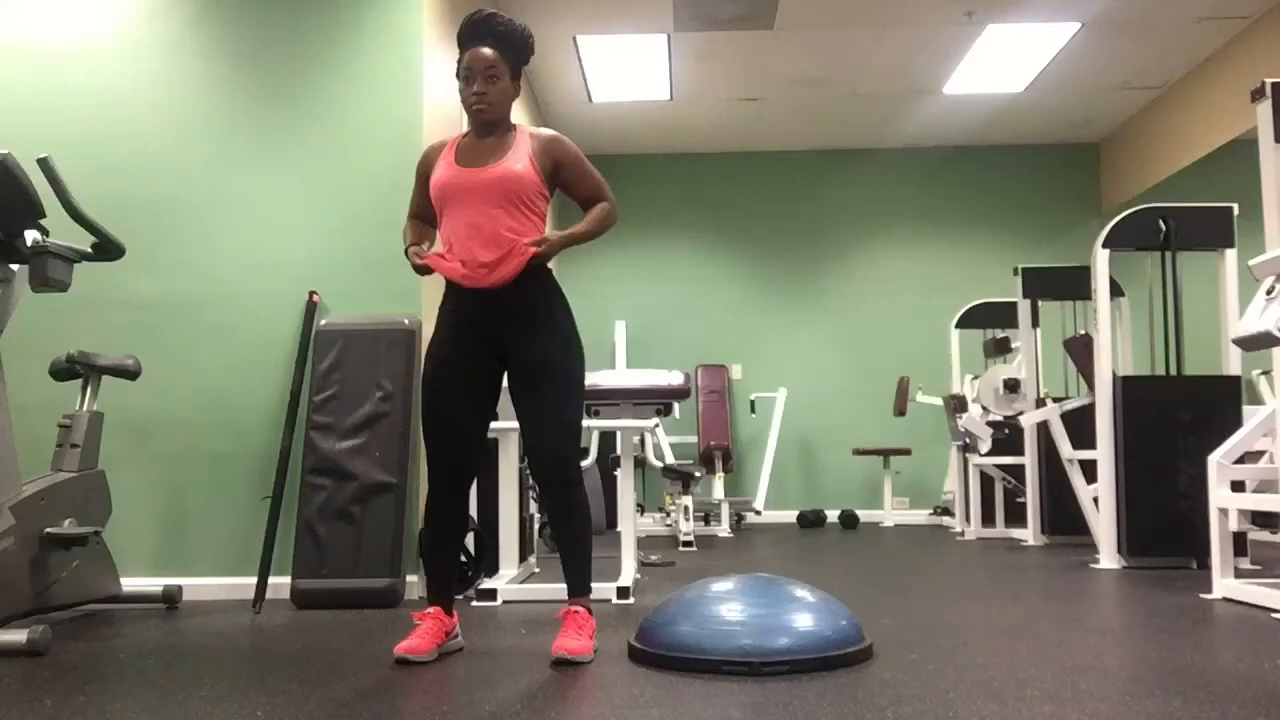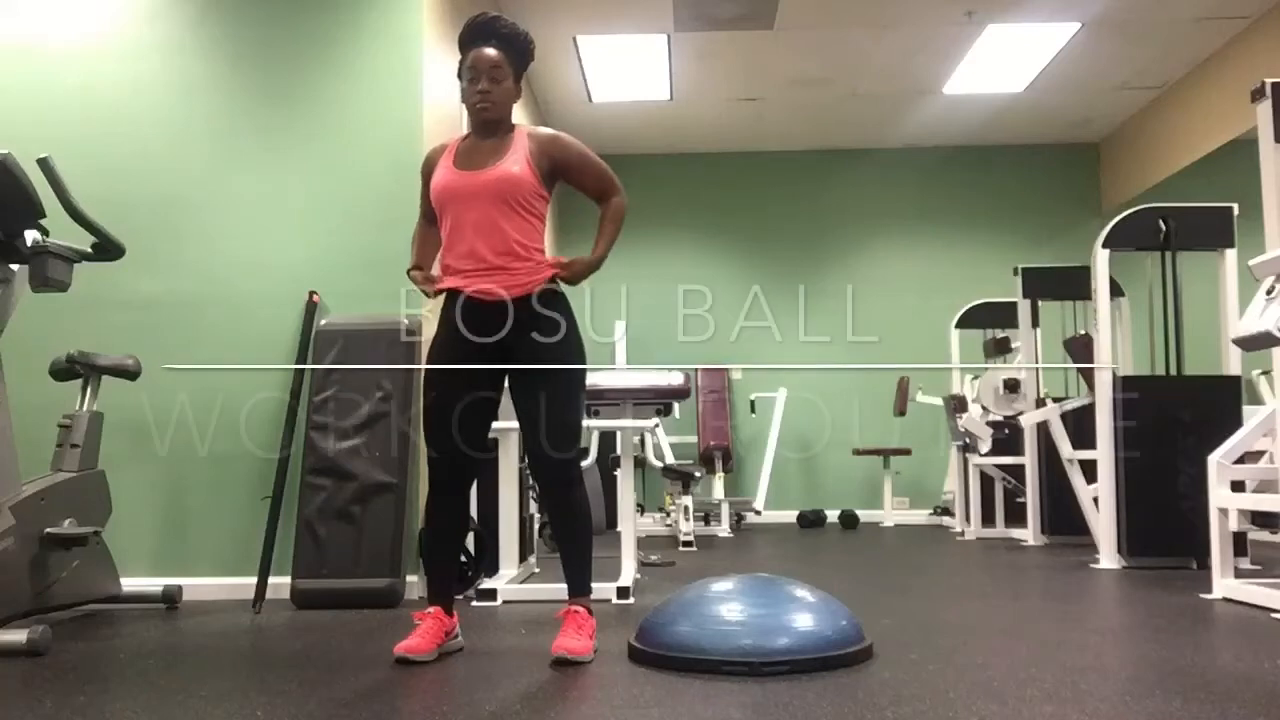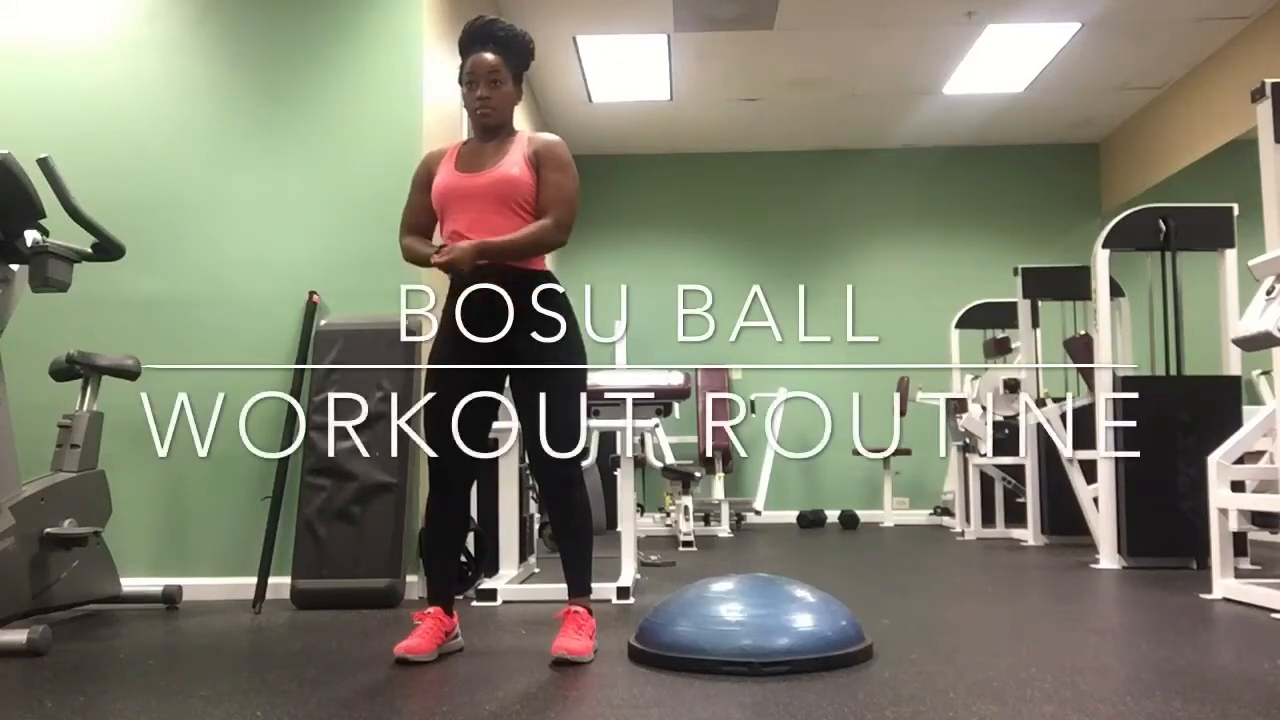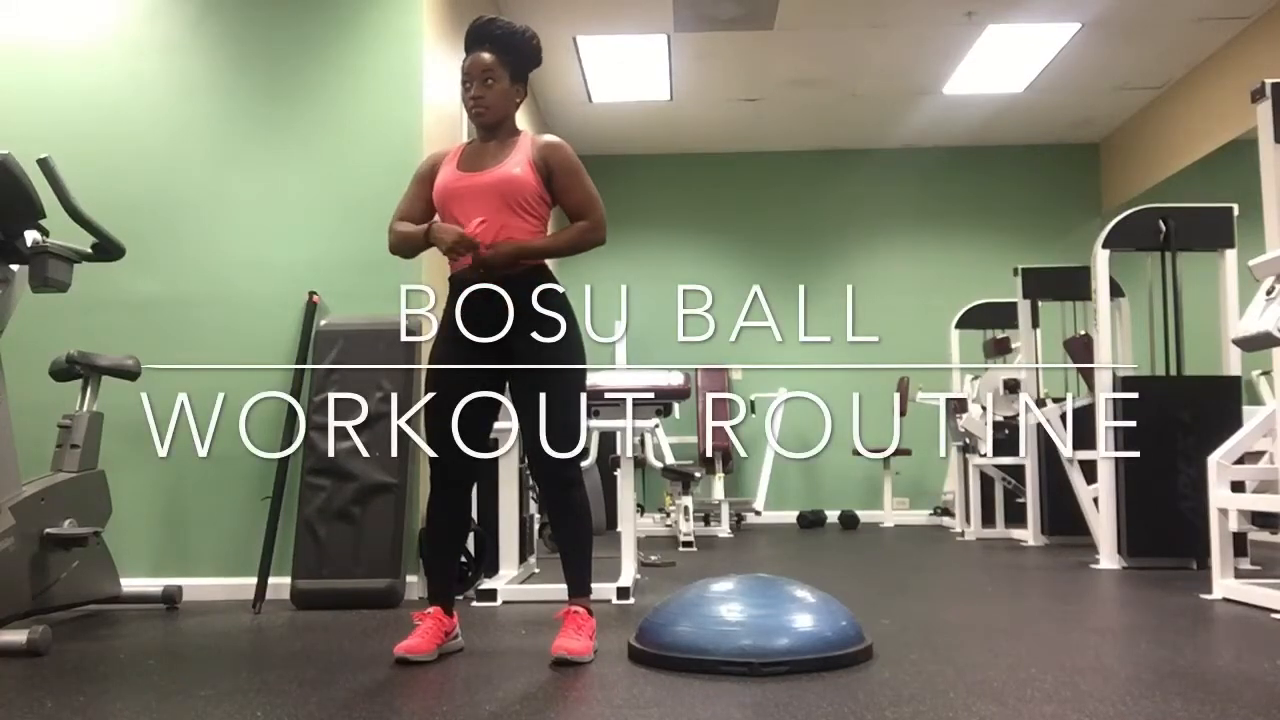
dt=0.7s
person 1, frame 1
left shoulder: (545, 147)
right shoulder: (436, 158)
left elbow: (604, 204)
right elbow: (418, 218)
left wrist: (558, 240)
right wrist: (415, 249)
left hip: (533, 308)
right hip: (461, 314)
left knee: (555, 461)
right knee: (447, 467)
left ankle: (578, 611)
right ankle: (439, 615)
person 1, frame 2
left shoulder: (544, 146)
right shoulder: (437, 160)
left elbow: (614, 194)
left wrist: (594, 258)
right wrist: (420, 265)
left hip: (536, 315)
right hip: (464, 319)
left knee: (555, 463)
right knee: (448, 468)
left ankle: (578, 611)
right ankle: (439, 615)
person 1, frame 3
left shoulder: (545, 149)
right shoulder: (437, 164)
left elbow: (556, 226)
right elbow: (409, 238)
left wrist: (480, 250)
right wrist: (439, 256)
left hip: (535, 307)
right hip: (465, 313)
left knee: (555, 462)
right knee: (448, 465)
left ankle: (578, 611)
right ankle: (439, 615)
person 1, frame 4
left shoulder: (546, 152)
right shoulder: (440, 164)
left elbow: (594, 227)
right elbow: (397, 236)
left wrist: (519, 248)
right wrist: (433, 232)
left hip: (534, 306)
right hip: (465, 312)
left knee: (555, 462)
right knee: (450, 466)
left ankle: (579, 611)
right ankle: (439, 615)
